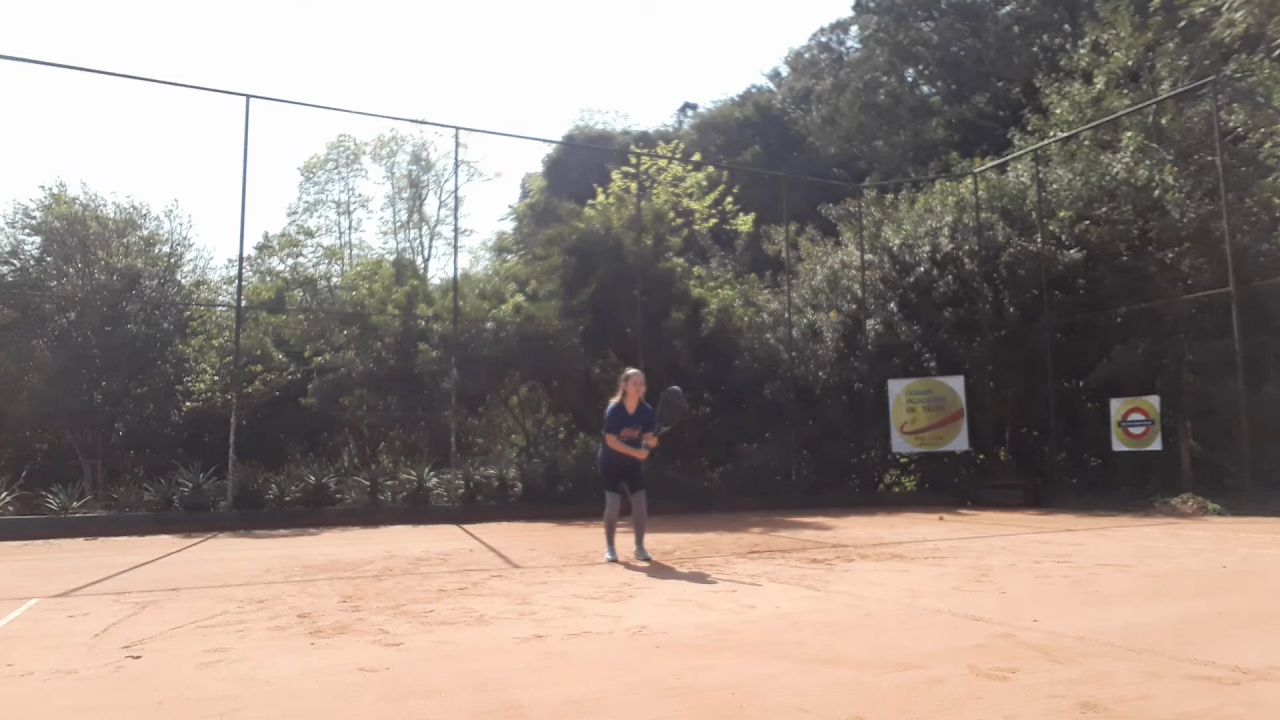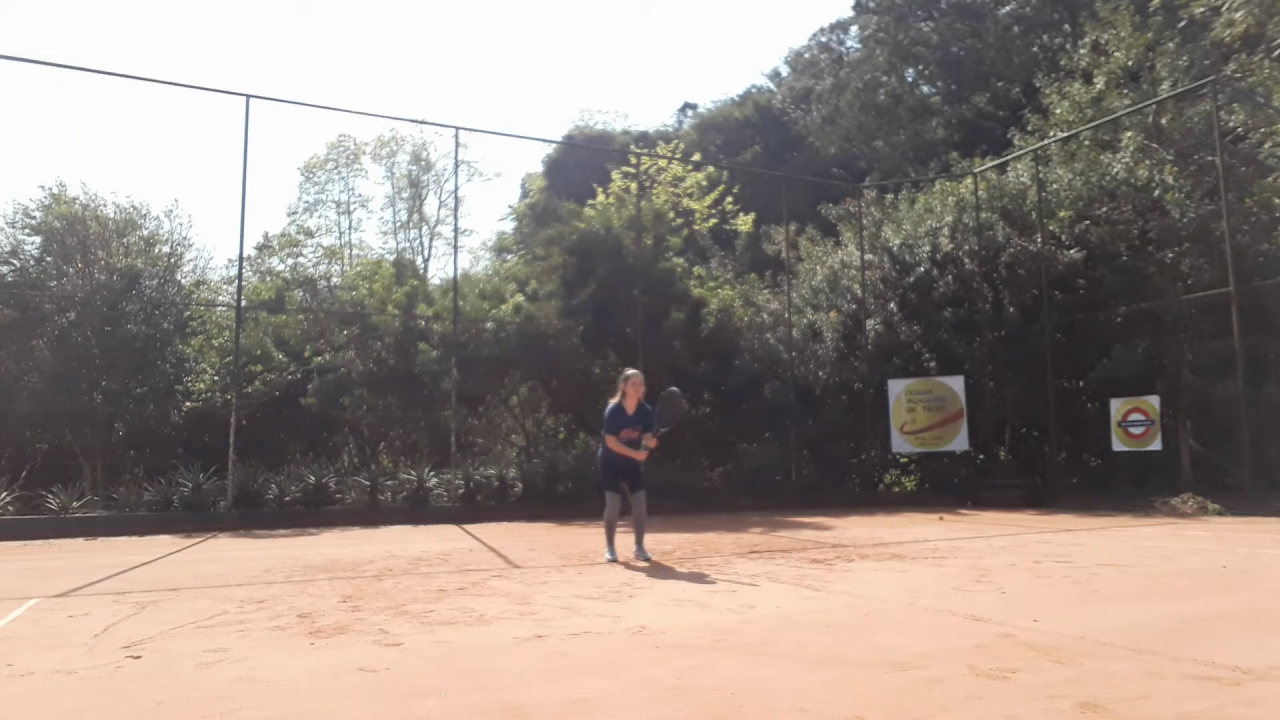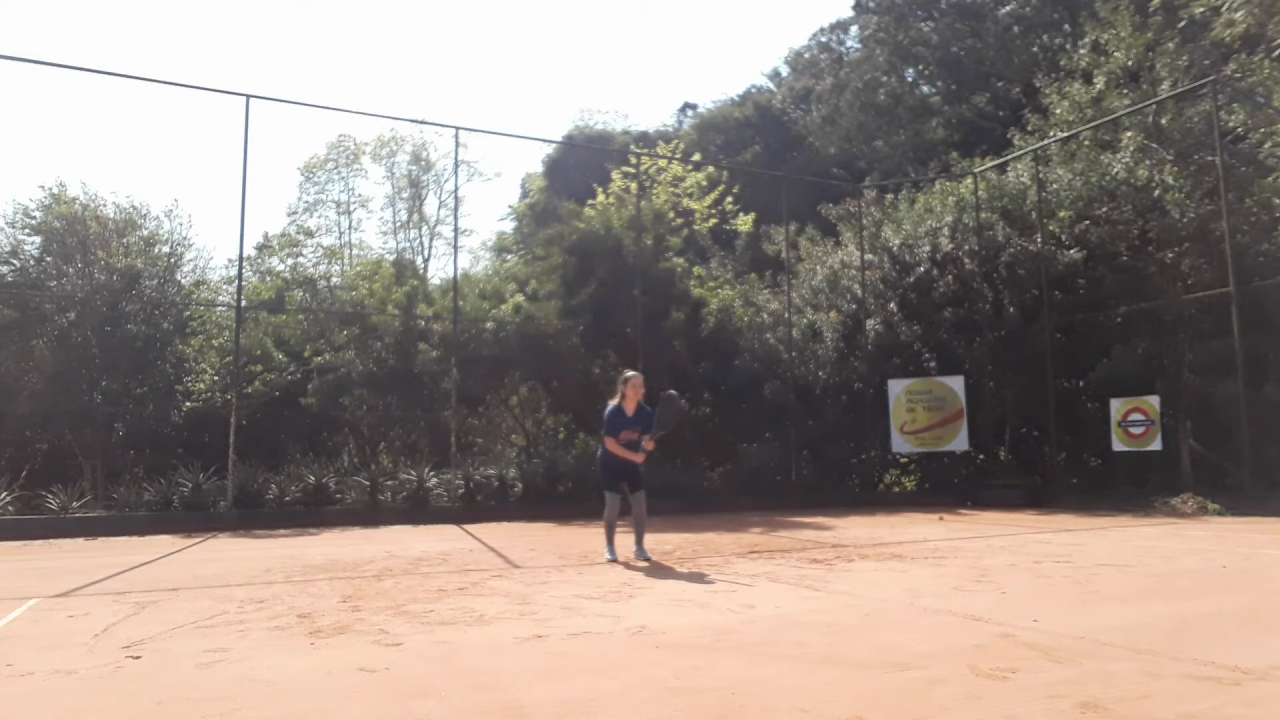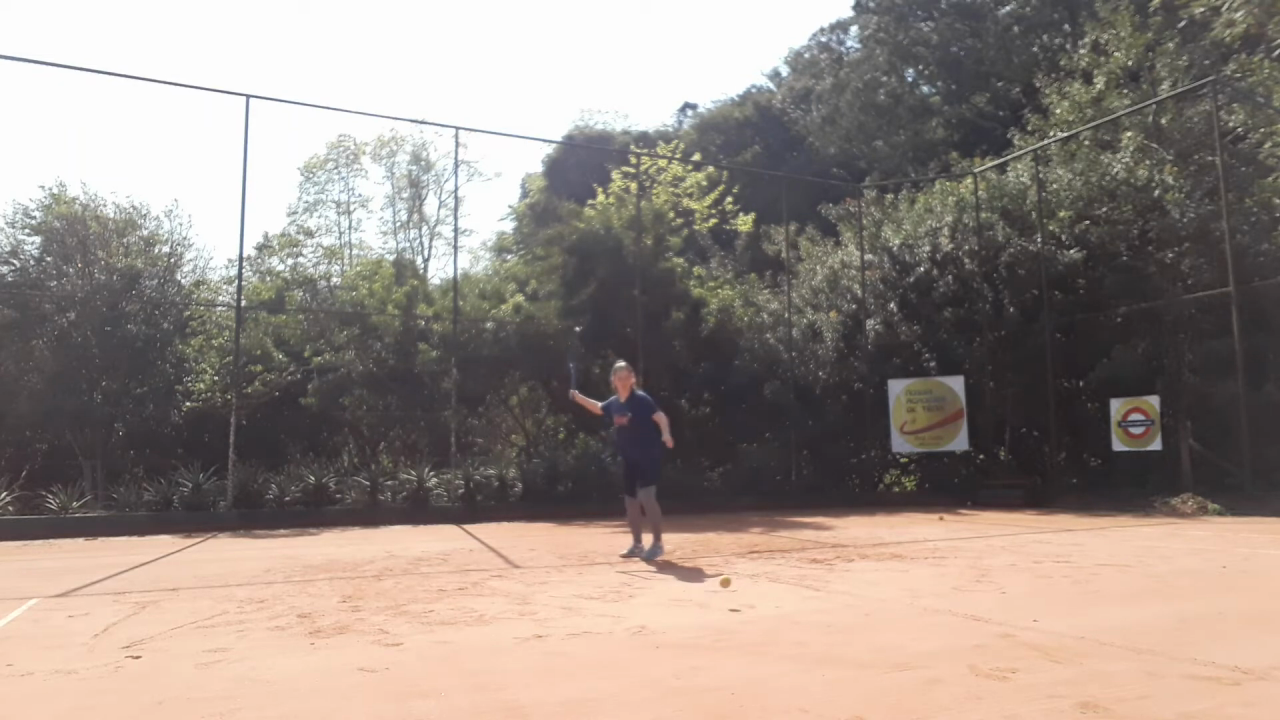
dt=1s
person 1, frame 1
left shoulder: (647, 411)
right shoulder: (614, 409)
left elbow: (647, 437)
right elbow: (611, 441)
left wrist: (650, 443)
right wrist: (636, 452)
left hip: (633, 464)
right hip: (611, 463)
left knee: (640, 503)
right knee: (613, 504)
left ankle: (639, 547)
right ankle: (610, 548)
person 1, frame 2
left shoulder: (646, 411)
right shoulder: (613, 410)
left elbow: (646, 438)
right elbow: (610, 442)
left wrist: (650, 443)
right wrist: (635, 453)
left hip: (632, 464)
right hip: (611, 463)
left knee: (640, 503)
right knee: (613, 504)
left ankle: (639, 547)
right ankle: (610, 548)
person 1, frame 3
left shoulder: (646, 413)
right shoulder: (613, 412)
left elbow: (648, 440)
right elbow: (609, 443)
left wrist: (649, 445)
right wrist: (632, 455)
left hip: (632, 465)
right hip: (610, 463)
left knee: (640, 504)
right knee: (613, 505)
left ankle: (639, 547)
right ankle: (610, 548)
person 1, frame 4
left shoulder: (640, 399)
right shoulder: (613, 402)
left elbow: (661, 417)
right elbow: (599, 407)
left wrist: (665, 435)
right wrist: (578, 397)
left hip: (647, 456)
right hip: (629, 459)
left knee: (647, 497)
right knee: (631, 502)
left ankle: (657, 543)
right ankle: (637, 545)
